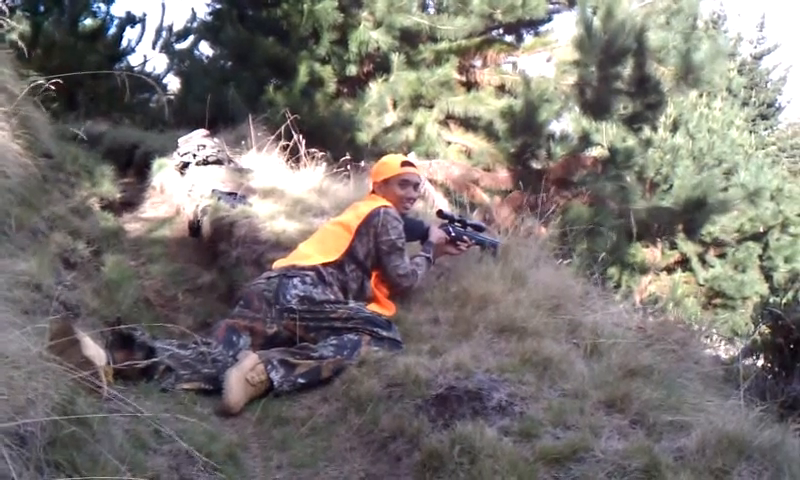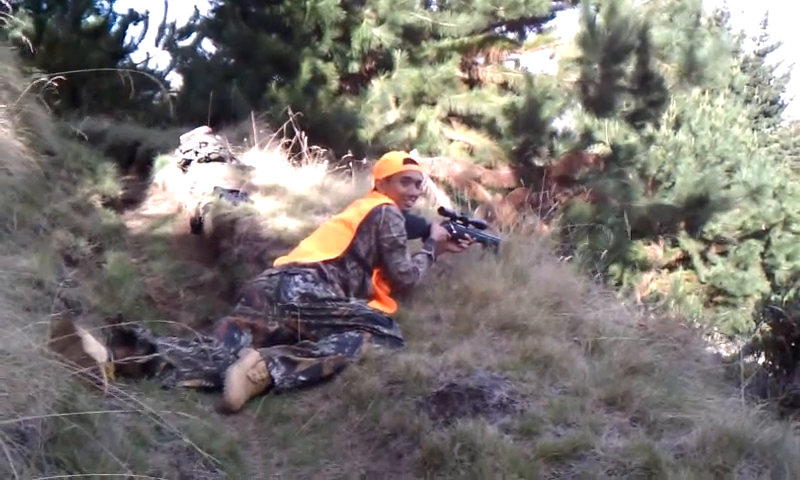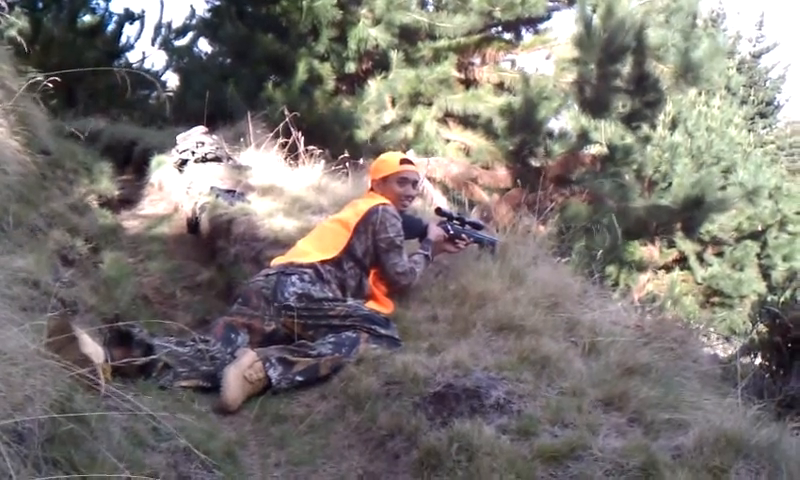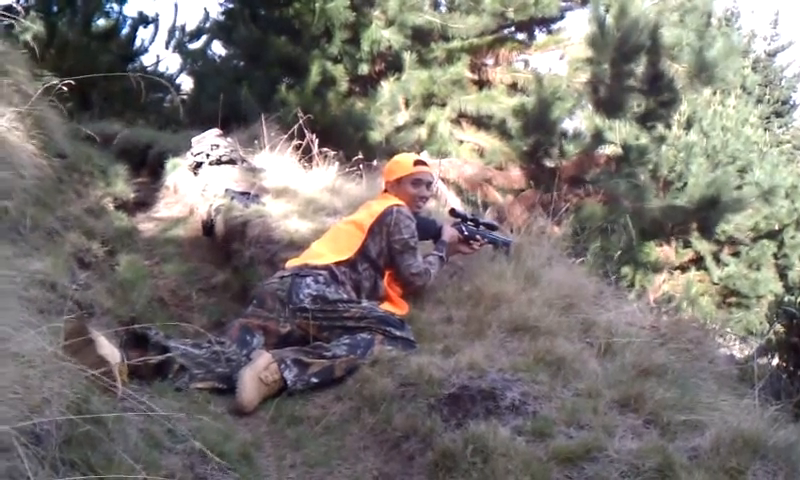
dt=0.2s
person 1, frame 1
left shoulder: (360, 211)
right shoulder: (384, 214)
left elbow: (380, 269)
right elbow: (401, 278)
left wrist: (435, 252)
right wrist: (430, 250)
left hip: (275, 285)
right hip: (306, 291)
left knee: (217, 354)
right knee: (382, 337)
left ankle: (117, 355)
right ankle: (268, 369)
person 1, frame 2
left shoulder: (361, 209)
right shoulder: (386, 212)
left elbow: (381, 267)
right elbow: (403, 276)
left wrist: (436, 248)
right wrist: (431, 247)
left hip: (276, 283)
right hip: (307, 289)
left knee: (218, 352)
right knee: (382, 336)
left ankle: (121, 352)
right ankle: (268, 367)
person 1, frame 3
left shoulder: (358, 209)
right shoulder: (382, 212)
left elbow: (376, 265)
right elbow: (399, 275)
left wrist: (434, 248)
right wrist: (428, 247)
left hip: (274, 283)
right hip: (304, 290)
left knee: (215, 351)
right knee: (378, 336)
left ankle: (116, 351)
right ankle: (267, 367)
person 1, frame 4
left shoulder: (372, 210)
right shoulder: (397, 213)
left elbow: (390, 268)
right elbow: (414, 277)
left wrist: (446, 250)
right wrist: (443, 249)
left hip: (290, 284)
right hip: (321, 290)
left knee: (232, 353)
right knee: (393, 338)
left ankle: (134, 351)
right ankle: (283, 368)
